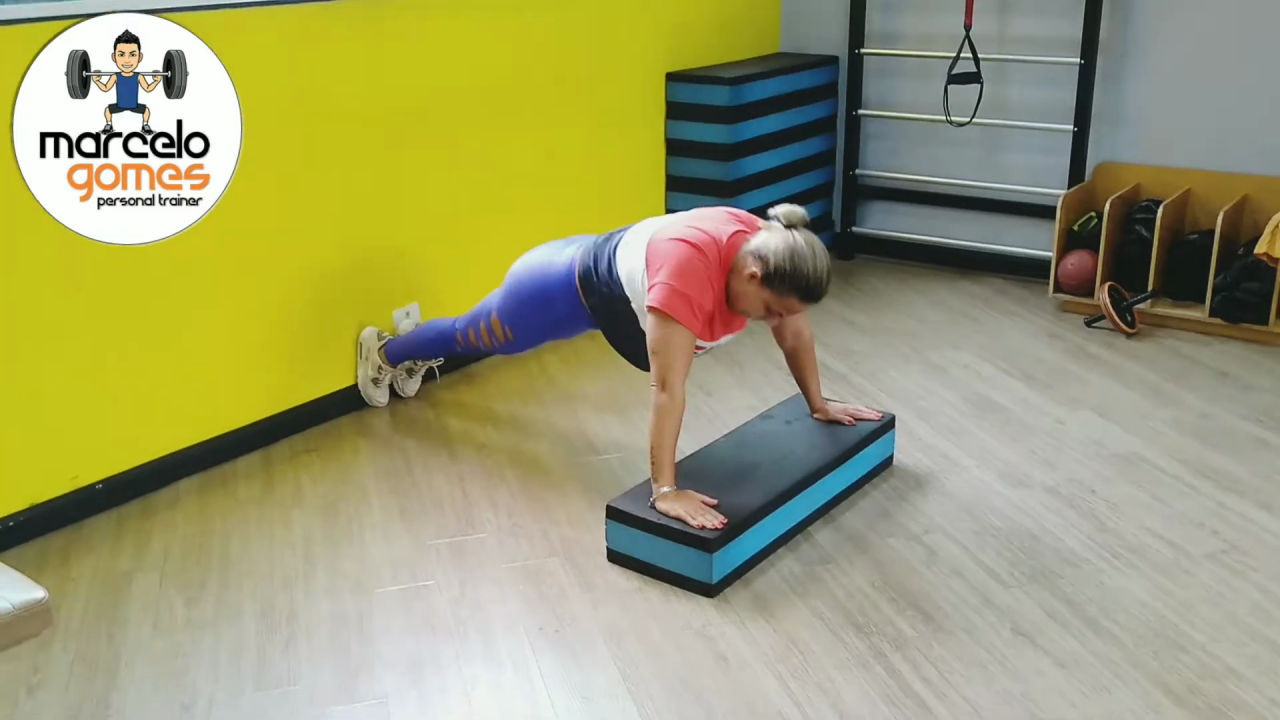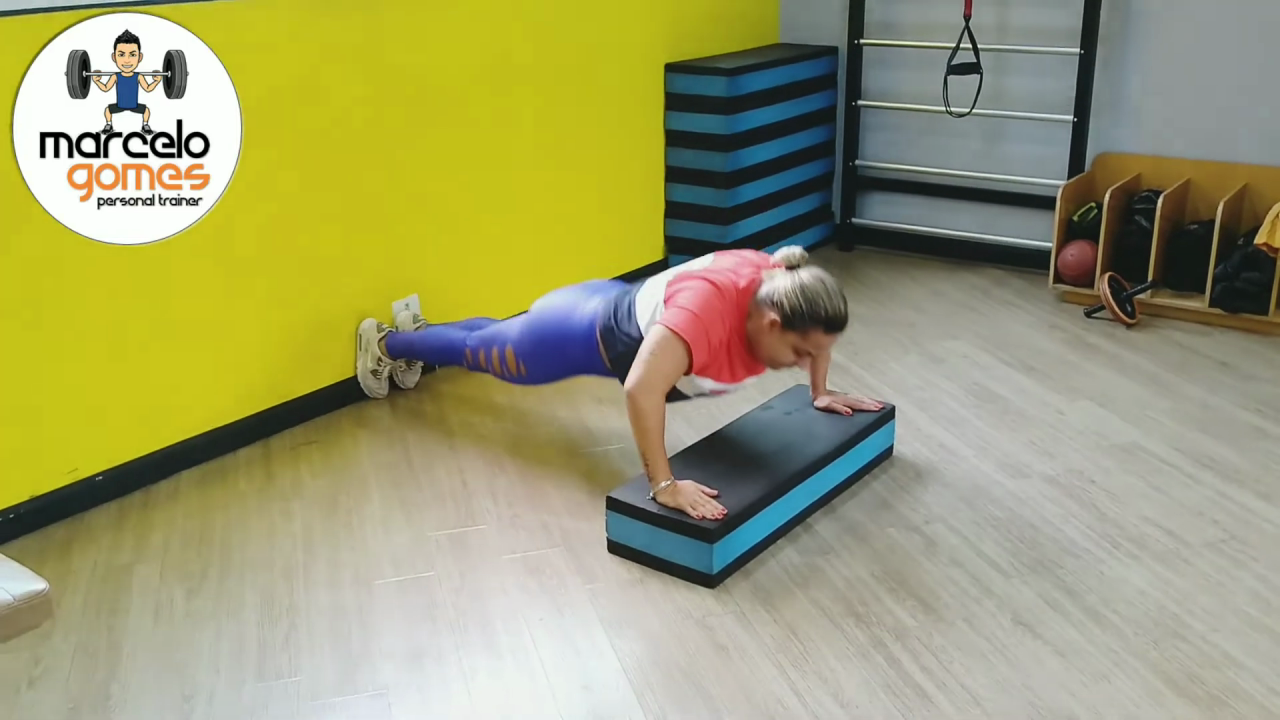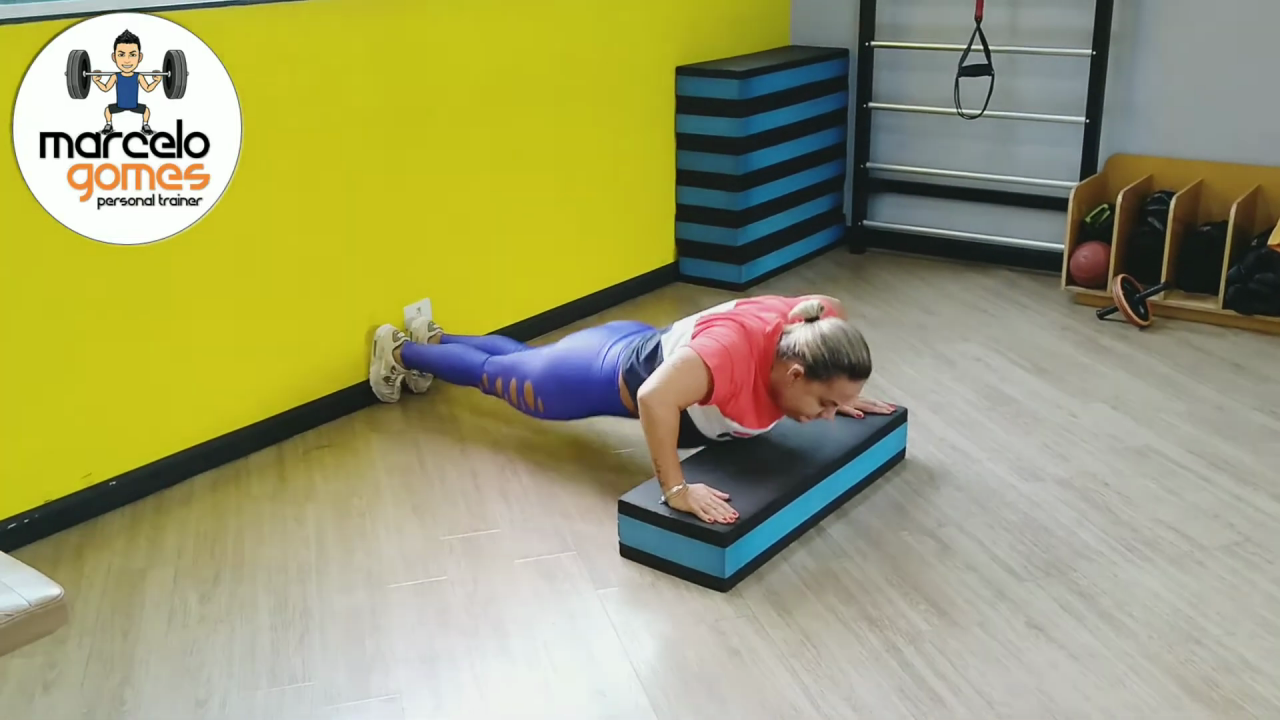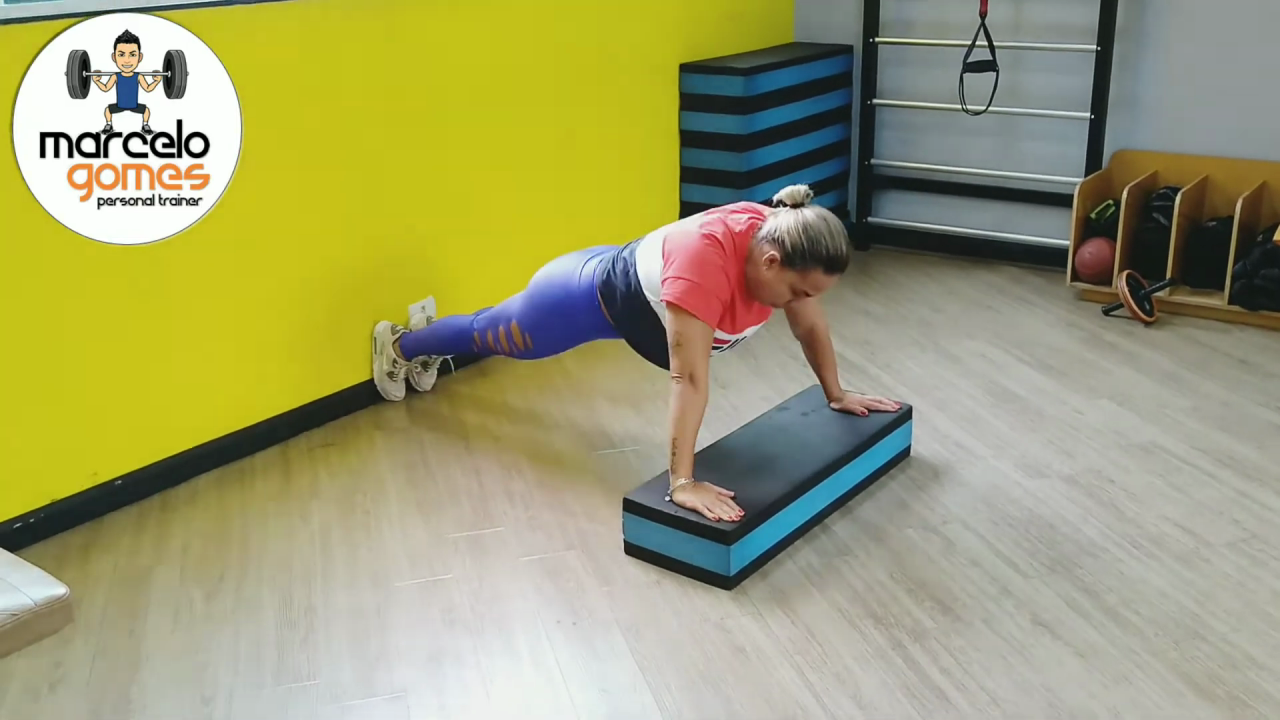
dt=0.7s
person 1, frame 1
left shoulder: (769, 253)
right shoulder: (691, 265)
left elbow: (796, 335)
right elbow: (667, 388)
left wrist: (819, 405)
right wrist: (665, 491)
left hip: (605, 289)
right hip: (565, 283)
left knee: (476, 339)
right knee: (469, 337)
left ankle: (415, 358)
right ankle: (384, 353)
person 1, frame 2
left shoulder: (784, 290)
right shoulder: (710, 305)
left elbow: (815, 329)
right elbow: (641, 390)
left wrist: (822, 391)
right wrist: (664, 486)
left hip: (621, 313)
right hip: (585, 332)
left knee: (490, 340)
right knee: (477, 351)
left ankle: (418, 327)
right ankle: (386, 342)
person 1, frame 3
left shoulder: (805, 331)
right shoulder: (737, 350)
left elbow: (835, 311)
right elbow: (653, 398)
left wrist: (844, 400)
right wrist: (677, 490)
left hip: (641, 349)
right hip: (610, 377)
left knee: (519, 354)
right knee: (492, 374)
left ankle: (434, 337)
right ankle: (400, 352)
person 1, frame 4
left shoulder: (784, 239)
right shoulder: (707, 257)
left elbow: (809, 323)
right elbow: (689, 378)
left wrist: (837, 396)
right wrist: (682, 483)
left hip: (628, 292)
right hip: (587, 295)
left knee: (493, 331)
right knee: (486, 336)
left ankle: (424, 338)
right ankle: (400, 346)
